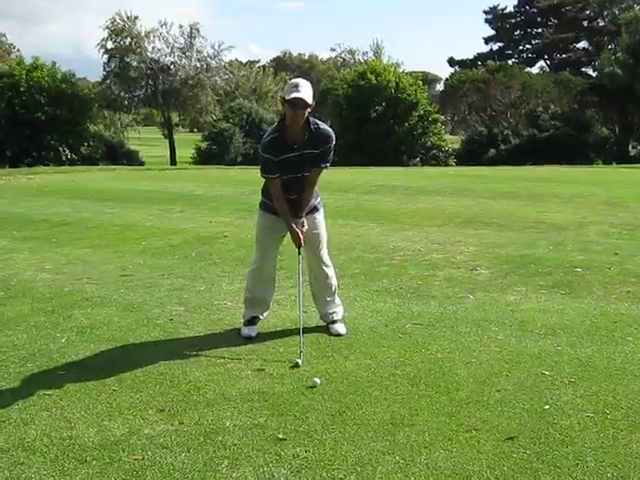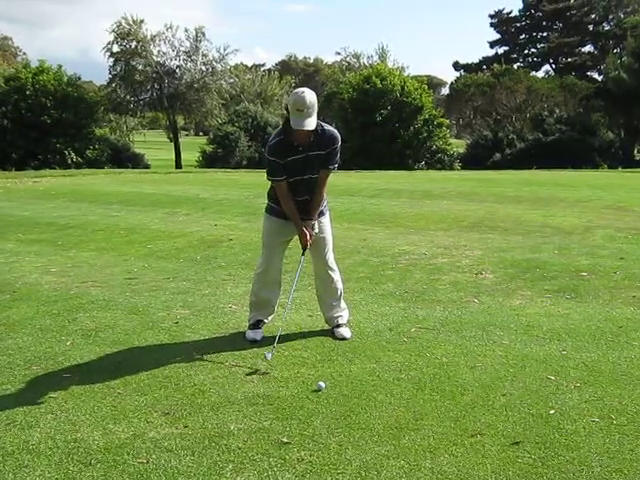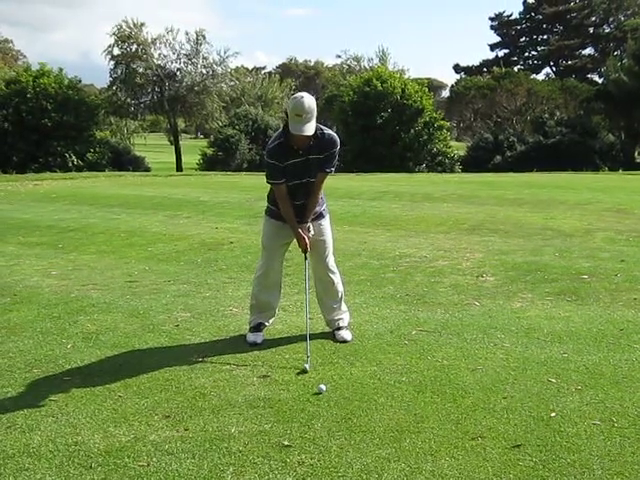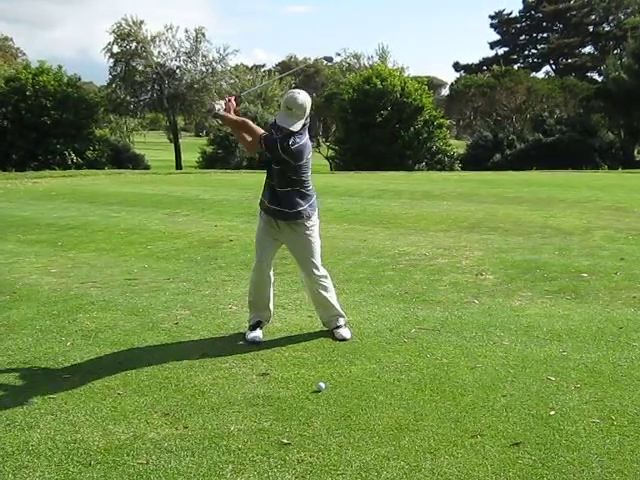
dt=1s
person 1, frame 1
left shoulder: (324, 136)
right shoulder: (270, 142)
left elbow: (312, 182)
right elbow: (275, 189)
left wrist: (301, 218)
right wrist: (290, 225)
left hip: (310, 207)
right hip: (274, 209)
left knee: (321, 261)
right knee: (263, 263)
left ankle: (332, 315)
right ankle: (252, 316)
person 1, frame 2
left shoulder: (330, 138)
right shoulder: (276, 145)
left elbow: (321, 184)
right elbow: (282, 192)
left wrist: (311, 221)
right wrist: (299, 227)
left hip: (316, 212)
right hip: (280, 213)
left knee: (326, 265)
right knee: (268, 266)
left ankle: (337, 318)
right ankle: (257, 319)
person 1, frame 3
left shoulder: (329, 141)
right shoulder: (275, 149)
left elbow: (317, 186)
right elbow: (281, 195)
left wrist: (307, 224)
right wrist: (296, 231)
left hip: (315, 214)
right hip: (279, 216)
left knee: (326, 267)
right knee: (268, 268)
left ankle: (338, 321)
right ankle: (258, 322)
person 1, frame 4
left shoulder: (293, 145)
right shoulder: (281, 126)
left elbow: (255, 135)
right elbow: (253, 145)
left wrist: (226, 117)
right wrist: (232, 117)
left hip: (299, 218)
right hip: (270, 213)
left knee: (313, 272)
right knee: (261, 267)
left ankle: (335, 320)
right ankle: (258, 320)
